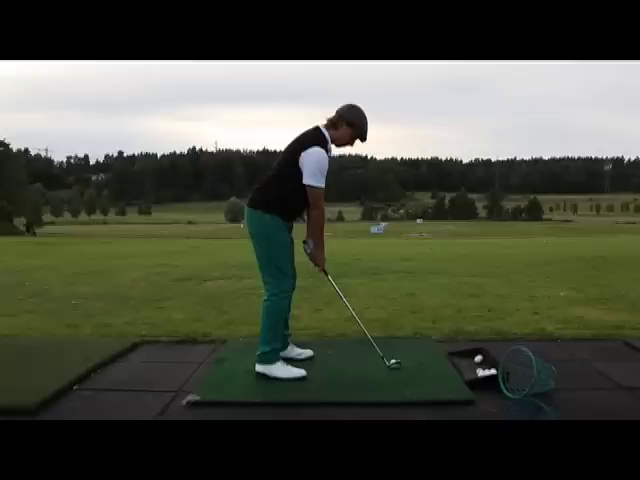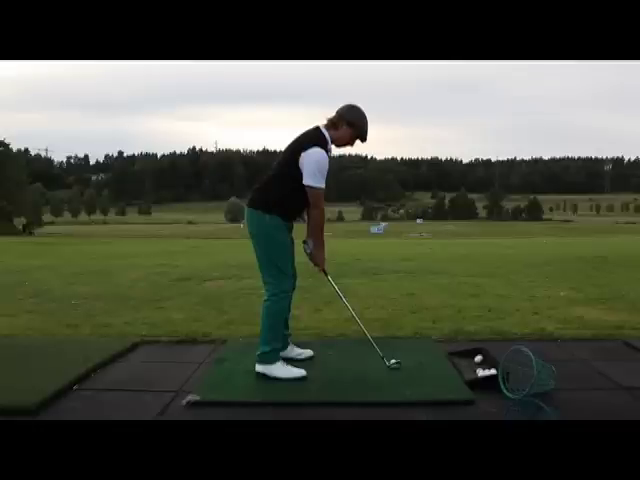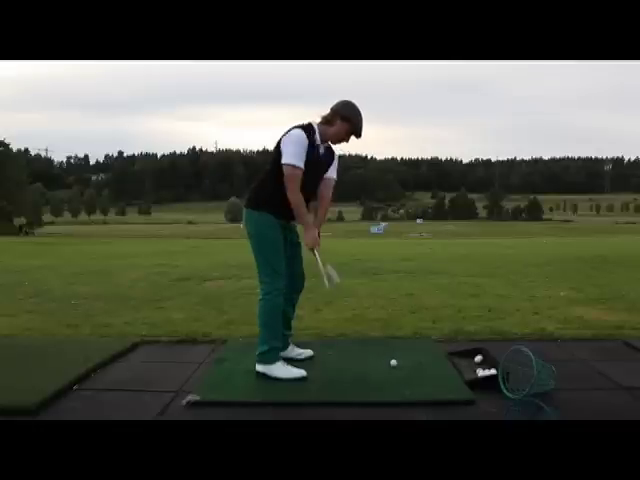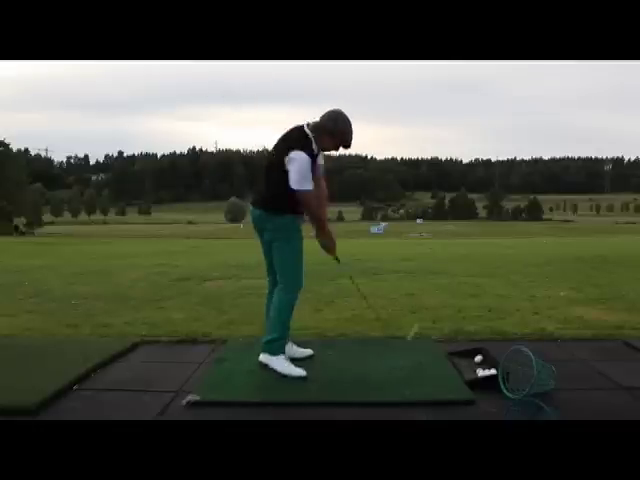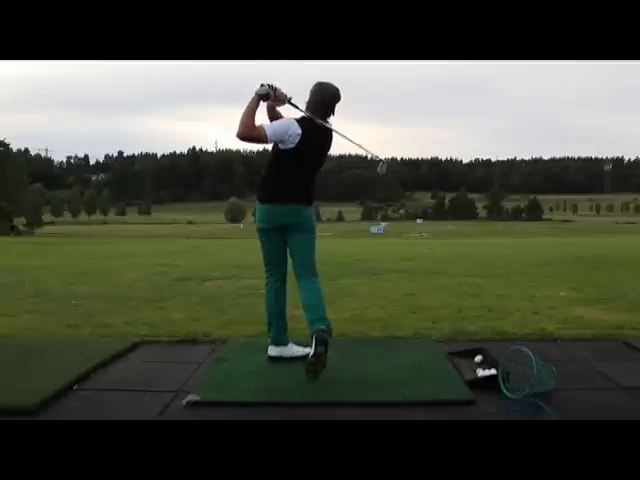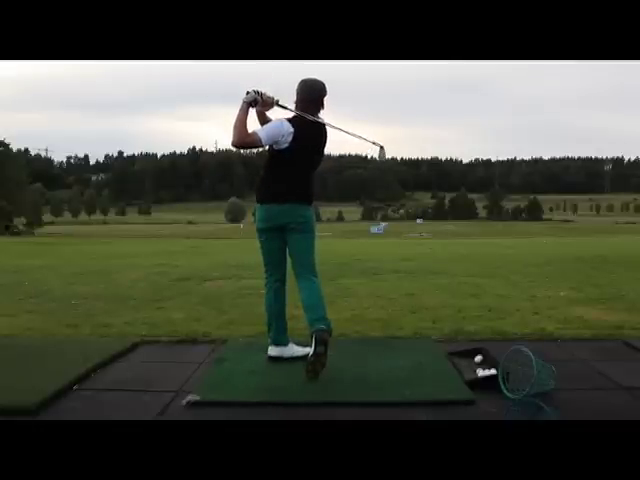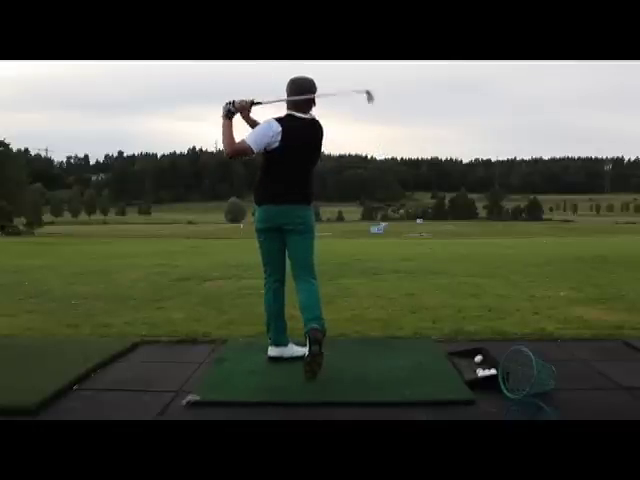
dt=0.7s
person 1, frame 1
left shoulder: (315, 141)
right shoulder: (317, 151)
left elbow: (310, 202)
right elbow: (316, 206)
left wrist: (310, 238)
right wrist: (318, 248)
left hip: (275, 216)
right hip: (267, 217)
left knee: (286, 282)
right knee: (279, 286)
left ankle: (281, 344)
right ankle: (267, 359)
person 1, frame 2
left shoulder: (315, 141)
right shoulder: (317, 151)
left elbow: (310, 202)
right elbow: (316, 206)
left wrist: (310, 238)
right wrist: (319, 248)
left hip: (275, 216)
right hip: (267, 216)
left knee: (287, 282)
right knee: (279, 287)
left ankle: (281, 344)
right ankle: (267, 359)
person 1, frame 3
left shoulder: (330, 155)
right shoulder: (299, 136)
left elbow: (324, 195)
right elbow: (292, 188)
left wrist: (314, 229)
right wrist: (308, 228)
left hip: (283, 220)
right hip: (263, 215)
left knee: (294, 282)
right knee: (275, 286)
left ankle: (281, 343)
right ankle: (267, 358)
person 1, frame 4
left shoulder: (307, 139)
right shoulder: (299, 154)
left elbow: (320, 185)
right elbow: (308, 204)
left wrist: (324, 229)
right wrist: (325, 234)
left hip: (262, 212)
right hip: (281, 218)
left knee: (279, 279)
right knee: (289, 282)
left ankle: (279, 344)
right ankle: (272, 350)
person 1, frame 5
left shoulder: (295, 128)
right shoulder: (326, 134)
left elbow: (244, 133)
left wrist: (258, 97)
right wrist: (273, 107)
left hip: (270, 209)
right hip: (300, 211)
left knee: (275, 278)
right knee: (307, 275)
left ankle: (278, 342)
right ankle: (320, 329)
person 1, frame 6
left shoulder: (286, 127)
right shoulder: (320, 131)
left elbow: (239, 141)
left wrist: (246, 106)
right wrist: (263, 113)
left hip: (269, 209)
right hip: (300, 210)
left knee: (274, 278)
right knee: (306, 275)
left ankle: (278, 343)
right ankle: (319, 328)
person 1, frame 7
left shoulder: (276, 127)
right shoulder: (316, 130)
left elbow: (232, 151)
left wrist: (227, 118)
right wrist: (247, 118)
left hip: (268, 211)
right hip: (299, 211)
left knee: (273, 278)
right knee: (305, 276)
left ankle: (277, 343)
right ankle: (314, 328)
